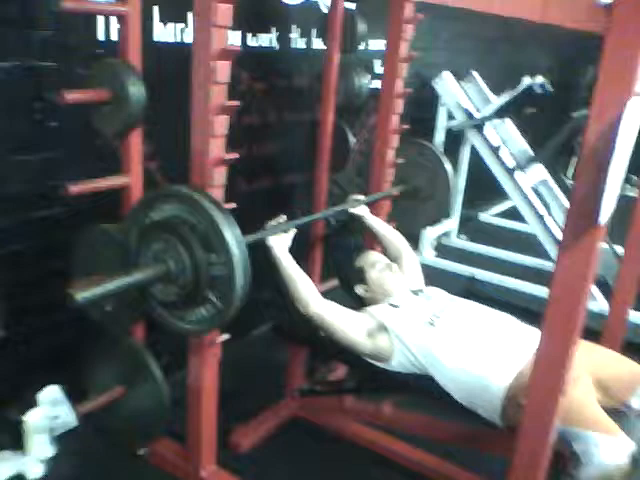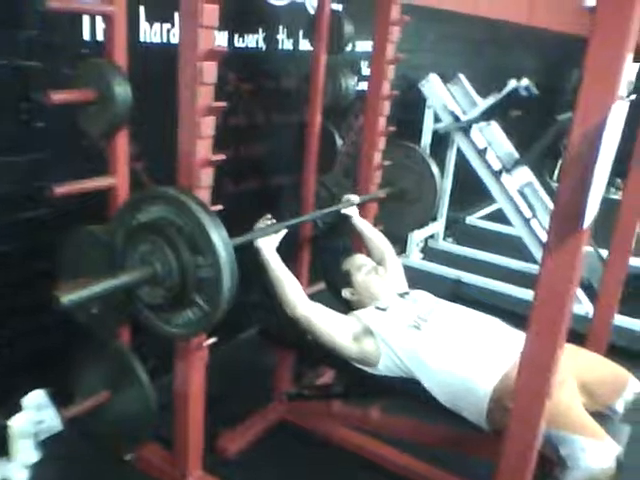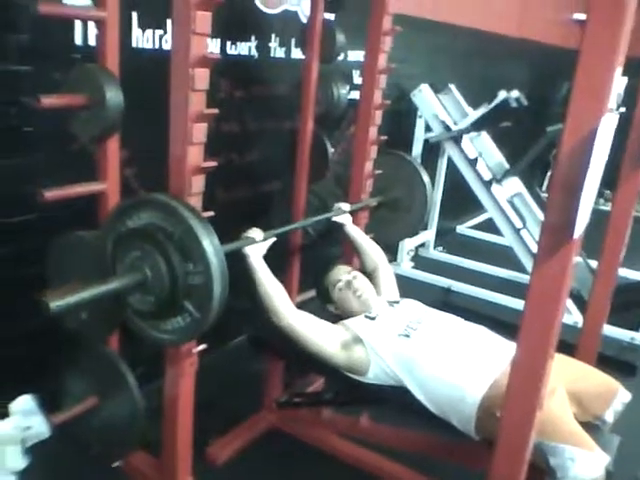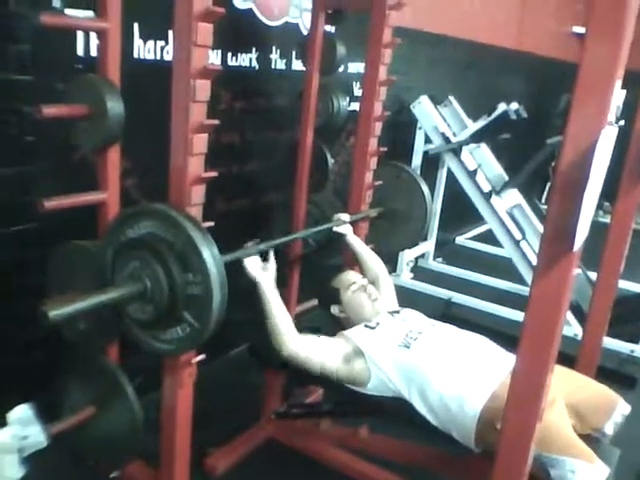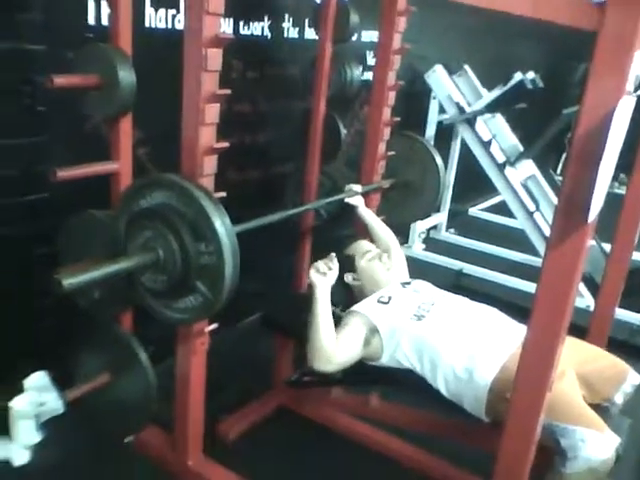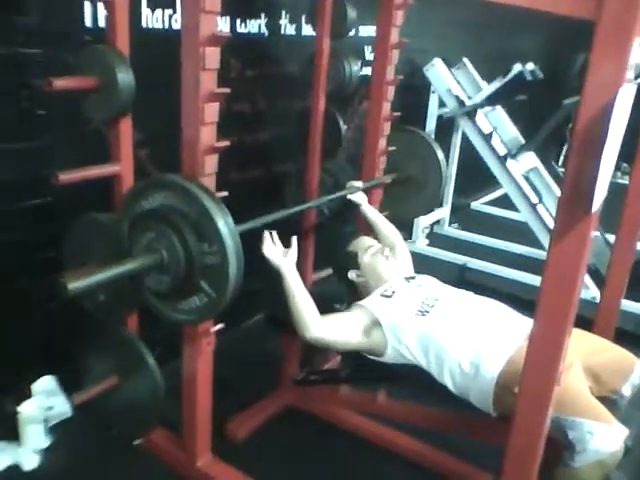
dt=0.5s
person 1, frame 1
left shoulder: (418, 290)
right shoulder: (375, 326)
left elbow: (406, 252)
right elbow: (313, 306)
left wrist: (368, 217)
right wrist: (280, 250)
left hip: (541, 347)
right hip: (515, 381)
person 1, frame 2
left shoulder: (401, 295)
right shoulder: (361, 330)
left elbow: (388, 254)
right elbow: (300, 309)
left wrist: (356, 219)
right wrist: (267, 252)
left hip: (527, 349)
right hip: (501, 383)
person 1, frame 3
left shoulder: (393, 303)
right shoulder: (350, 340)
left elbow: (380, 263)
right elbow: (286, 316)
left wrist: (349, 227)
right wrist: (255, 258)
left hip: (517, 358)
right hip: (490, 391)
left knee: (622, 407)
person 1, frame 4
left shoulder: (391, 314)
right shoulder: (350, 349)
left elbow: (381, 275)
right elbow: (289, 346)
left wrist: (351, 238)
right wrist: (265, 281)
left hip: (515, 369)
right hip: (491, 403)
left knee: (619, 417)
person 1, frame 5
left shoulder: (404, 286)
right shoulder: (365, 320)
left elbow: (393, 247)
right elbow: (324, 359)
left wrist: (362, 209)
right wrist: (321, 289)
right hip: (500, 374)
right knee: (594, 451)
person 1, frame 6
left shoulder: (408, 281)
right shoulder: (370, 317)
left elbow: (397, 243)
right elbow: (314, 330)
left wrist: (365, 207)
right wrist: (287, 269)
left hip: (533, 334)
right hip: (506, 367)
right knee: (602, 444)
